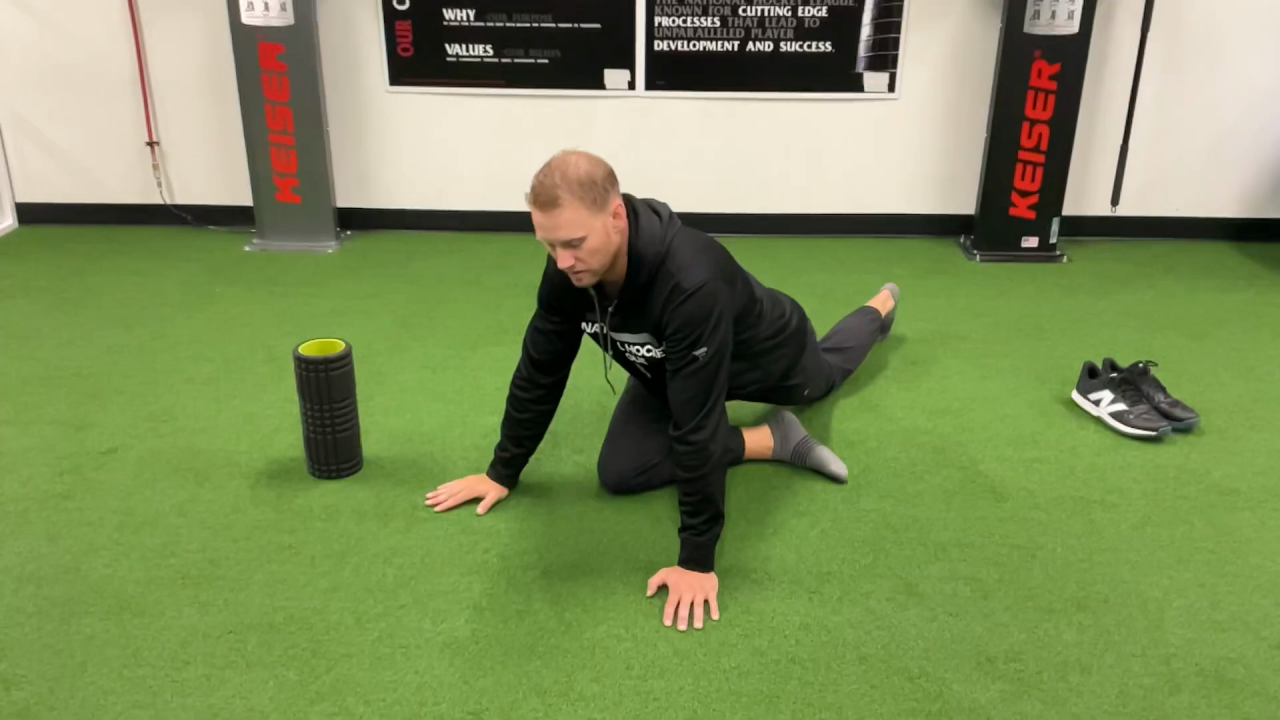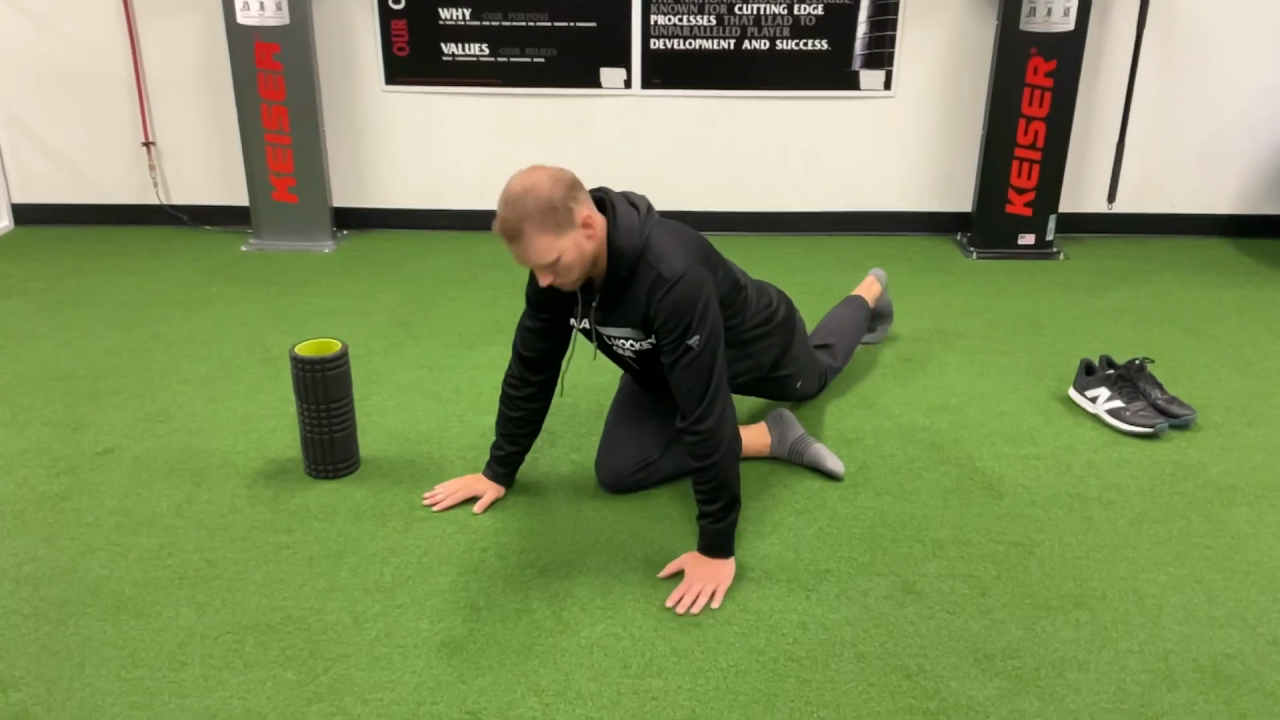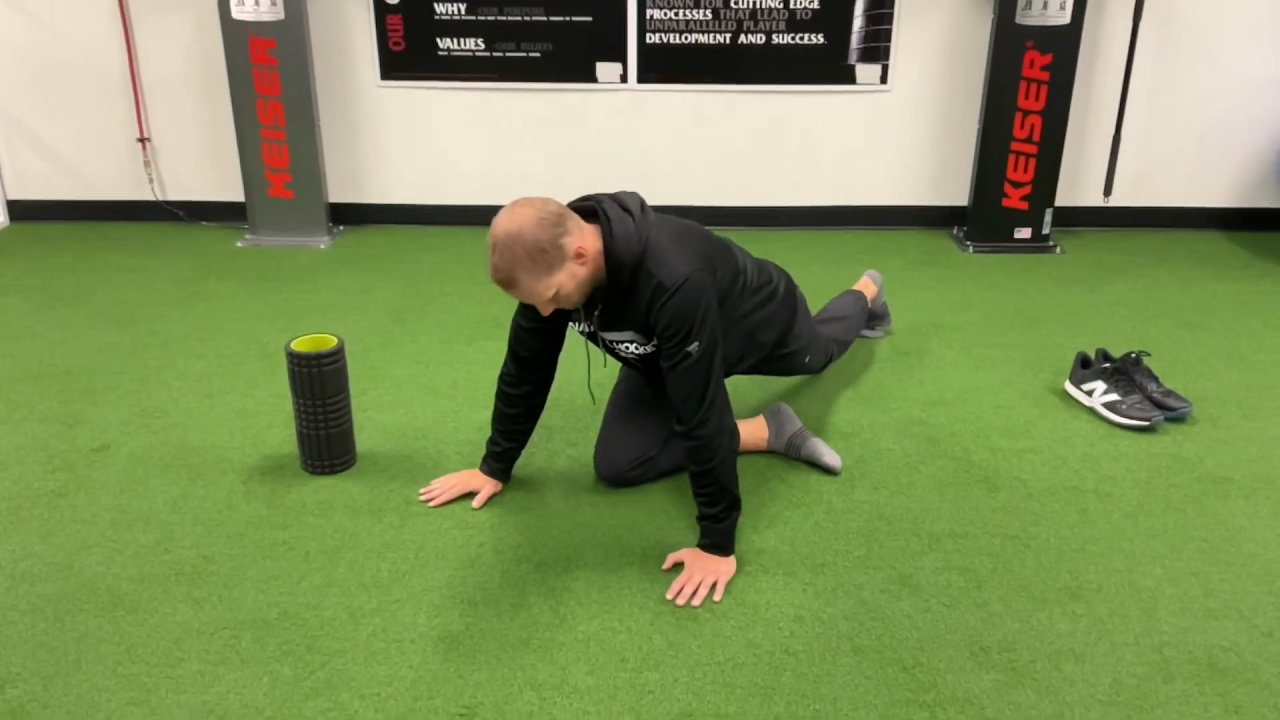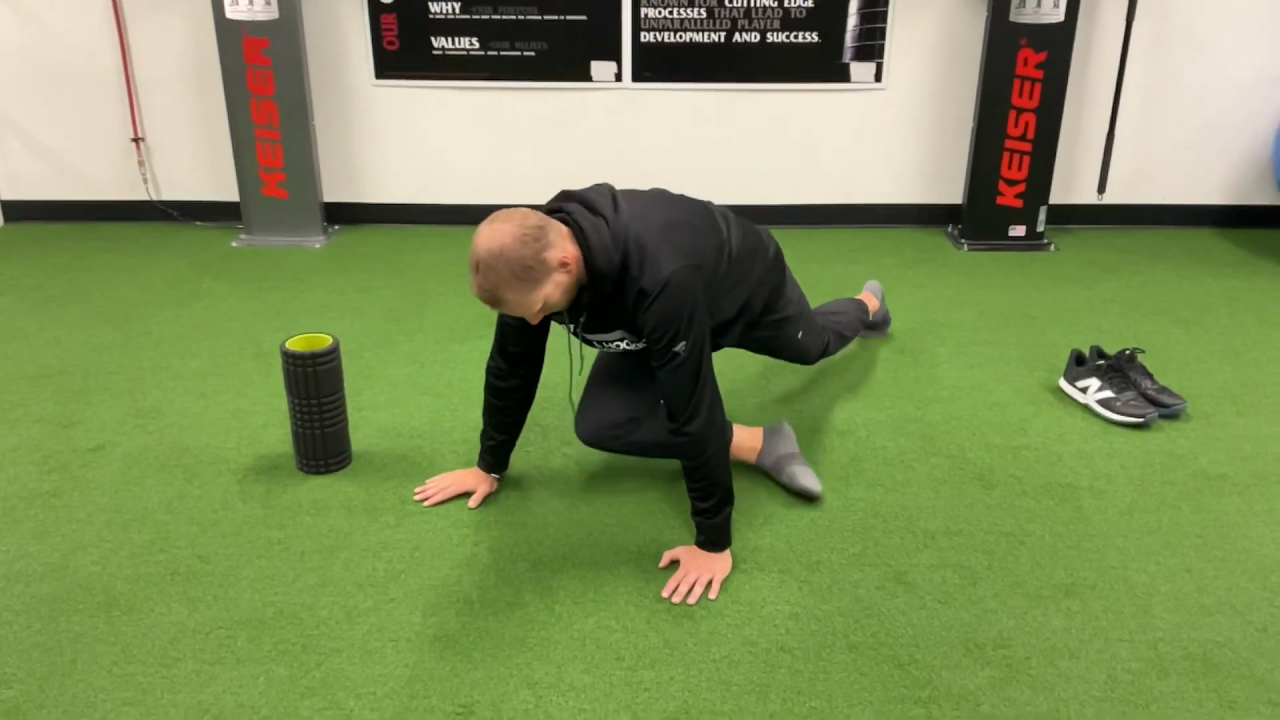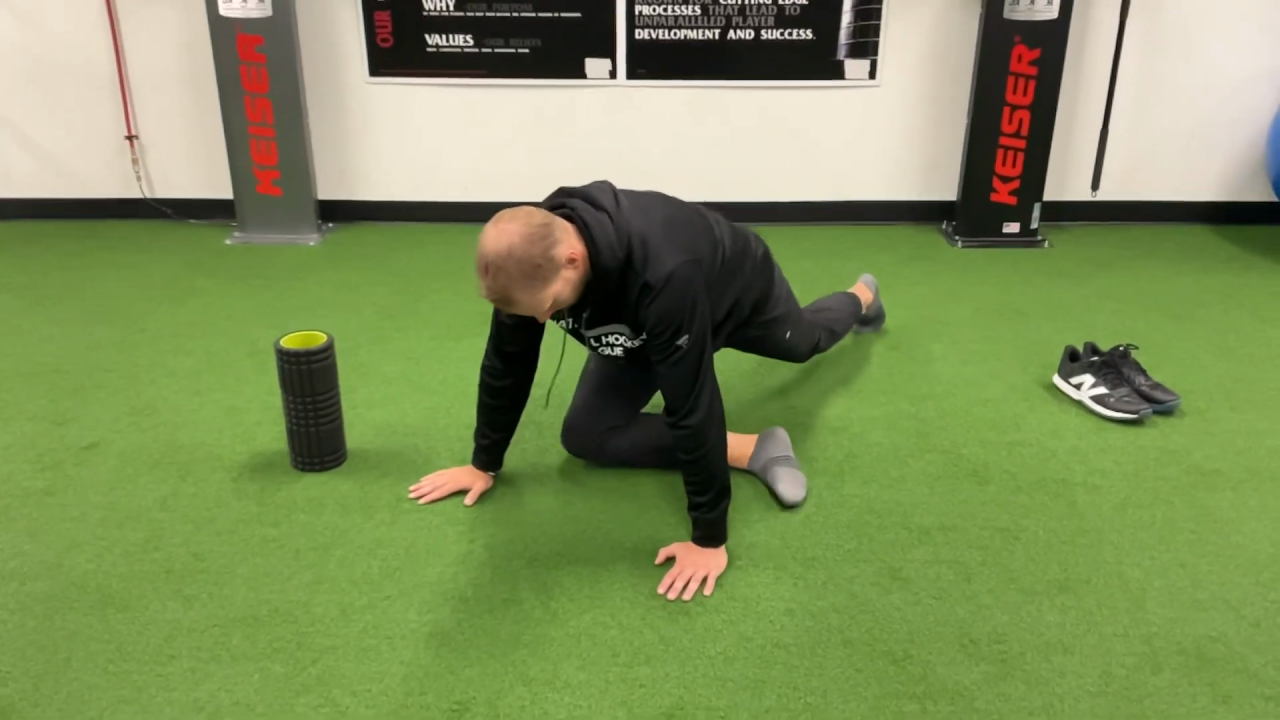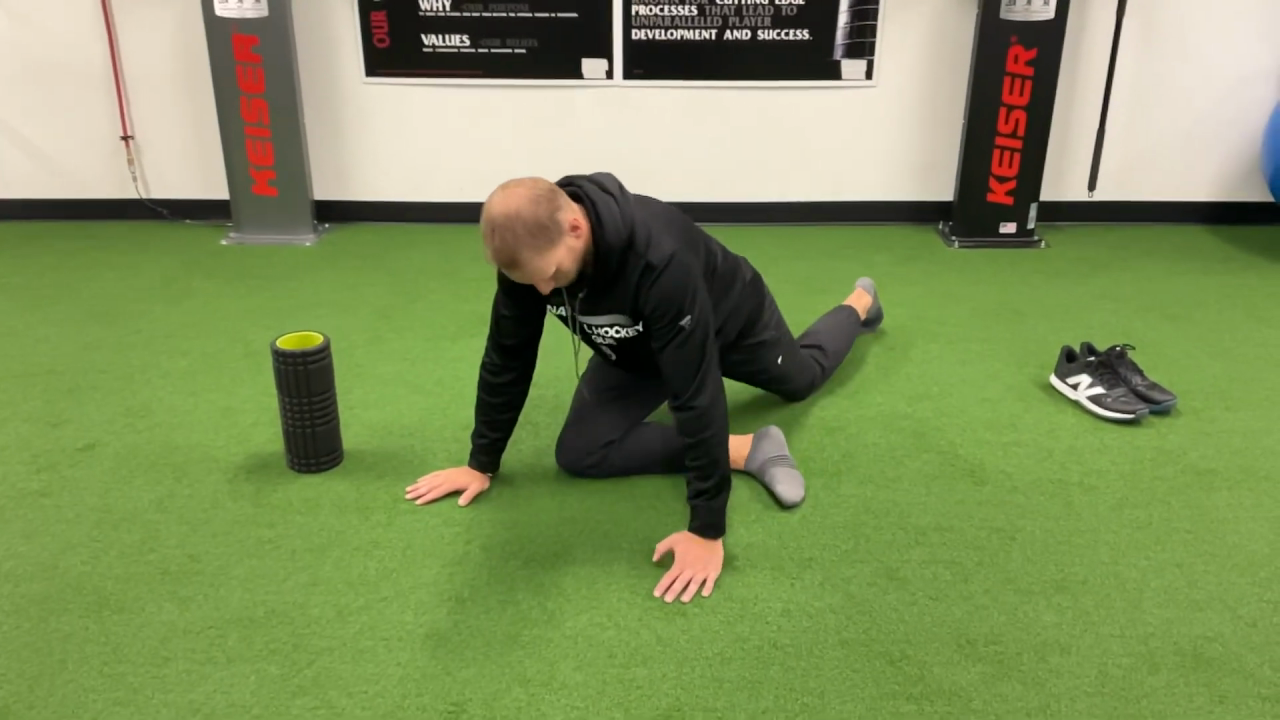
dt=0.3s
person 1, frame 1
left shoulder: (691, 283)
right shoulder: (569, 272)
left elbow: (697, 424)
right elbow: (539, 371)
left wrist: (697, 560)
right wrist: (501, 473)
left hip: (767, 356)
left knee: (825, 372)
right knee: (618, 471)
left ankle: (880, 306)
right ankle: (772, 440)
person 1, frame 2
left shoulder: (673, 275)
right shoulder: (554, 257)
left elbow: (704, 410)
right elbow: (531, 370)
left wrist: (716, 547)
right wrist: (498, 472)
left hip: (758, 346)
left knee: (817, 371)
right knee: (617, 471)
left ankle: (868, 294)
right ankle: (769, 437)
person 1, frame 3
left shoulder: (674, 280)
right shoulder: (549, 262)
left elbow: (701, 410)
right elbow: (526, 368)
left wrist: (718, 543)
right wrist: (494, 467)
left hip: (761, 321)
left knee: (818, 350)
right knee: (616, 463)
left ankle: (866, 293)
right ankle: (768, 431)
person 1, frame 4
left shoulder: (660, 277)
right shoulder: (530, 259)
left elbow: (692, 408)
right elbow: (512, 365)
left wrist: (713, 542)
right wrist: (490, 465)
left hip: (749, 283)
left knee: (813, 343)
right knee: (597, 423)
left ankle: (867, 305)
right ankle: (760, 447)
person 1, frame 5
left shoulder: (662, 272)
right shoulder: (528, 260)
left elbow: (691, 404)
right elbow: (507, 364)
left wrist: (709, 537)
right wrist: (484, 463)
left hip: (741, 288)
left knee: (803, 342)
right knee: (584, 435)
left ankle: (861, 297)
right ankle: (752, 451)
person 1, frame 6
left shoulder: (659, 258)
right shoulder: (530, 250)
left elbow: (696, 393)
right elbow: (508, 356)
left wrist: (706, 530)
right wrist: (482, 464)
left hip: (729, 314)
left knee: (801, 378)
right knee: (579, 453)
left ankle: (859, 304)
right ankle: (748, 451)
